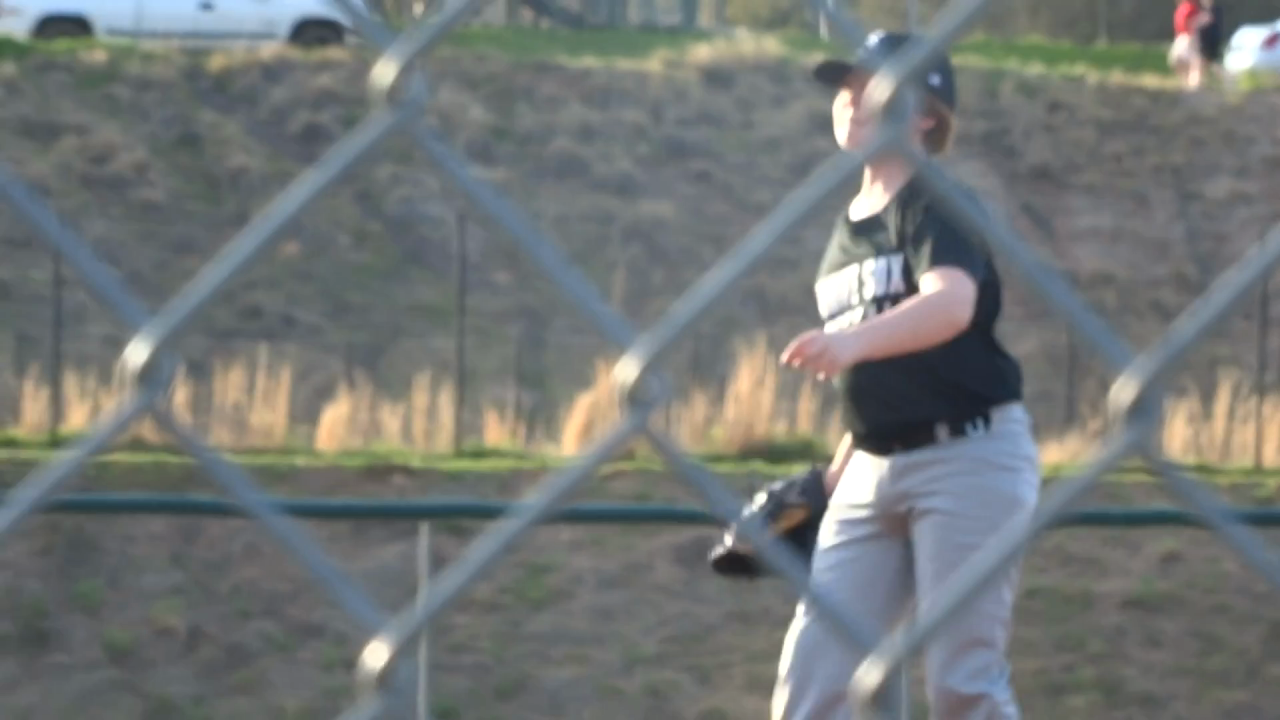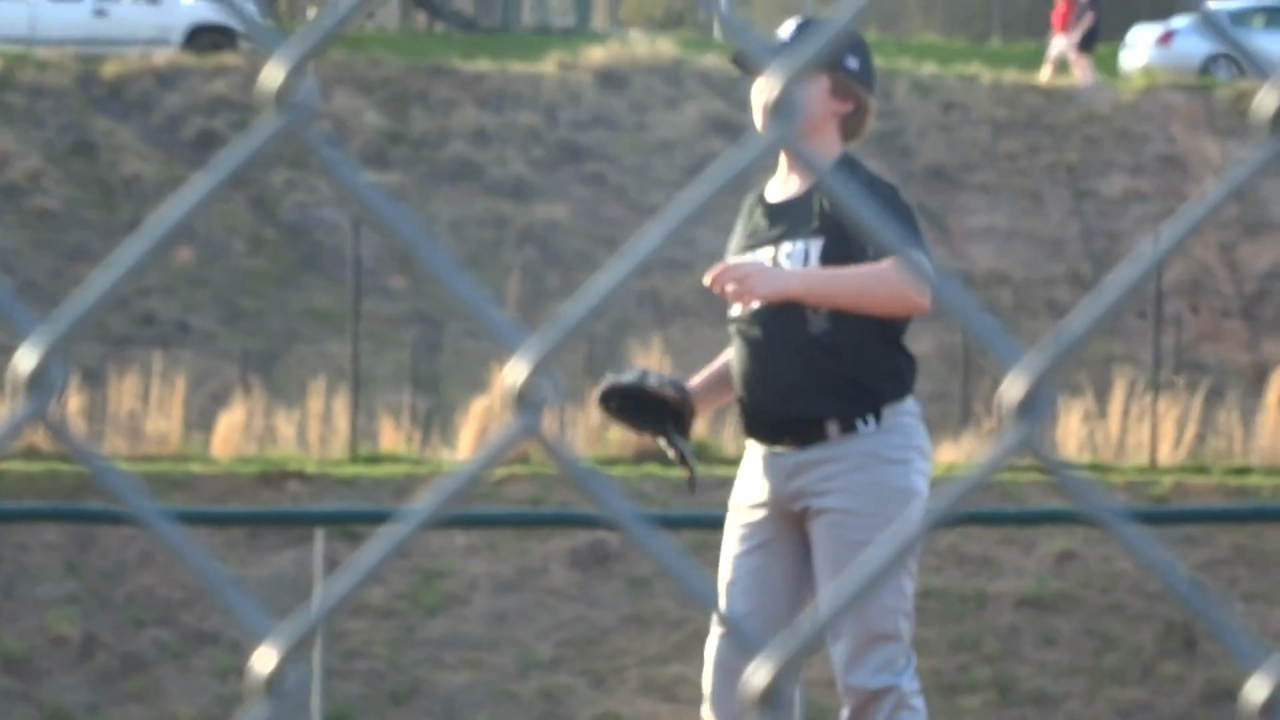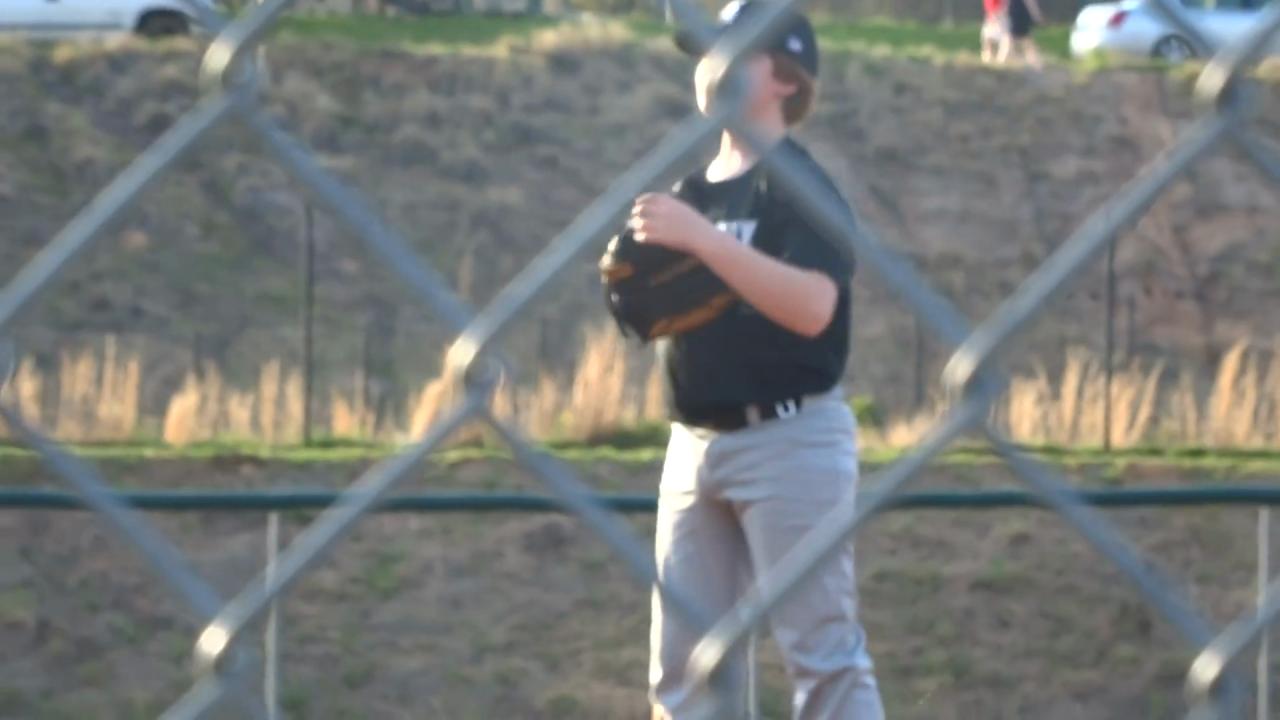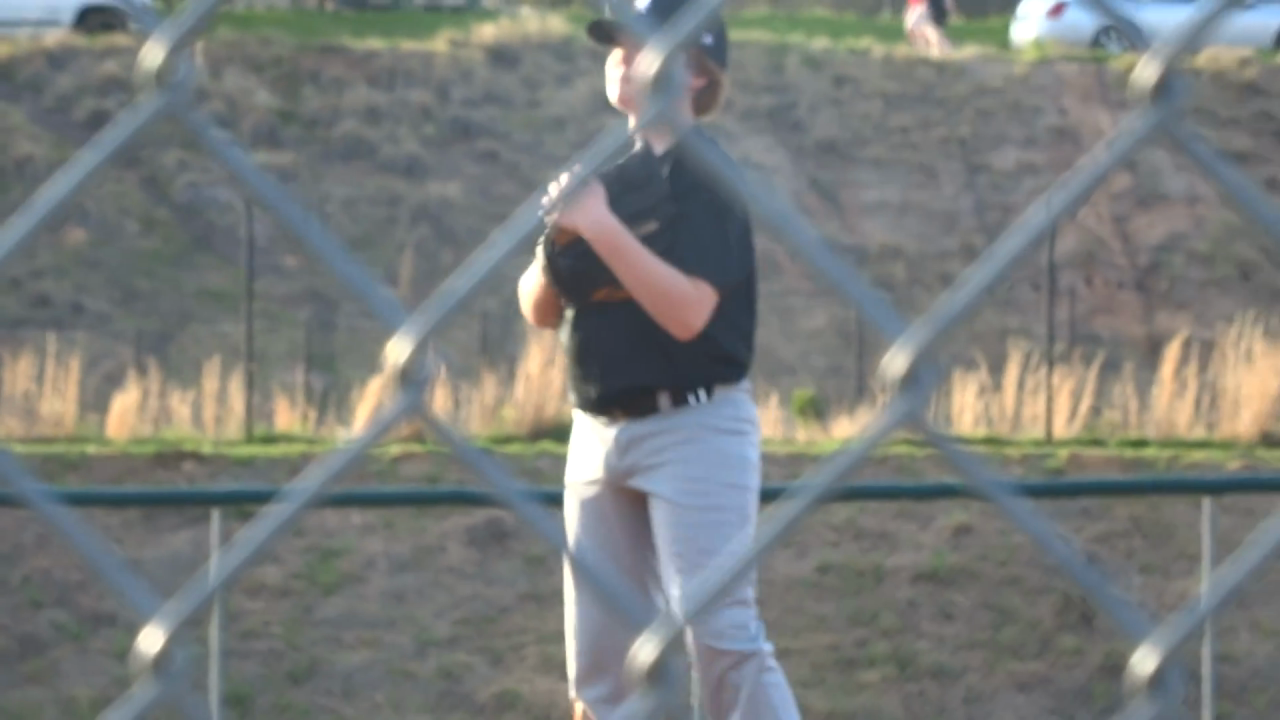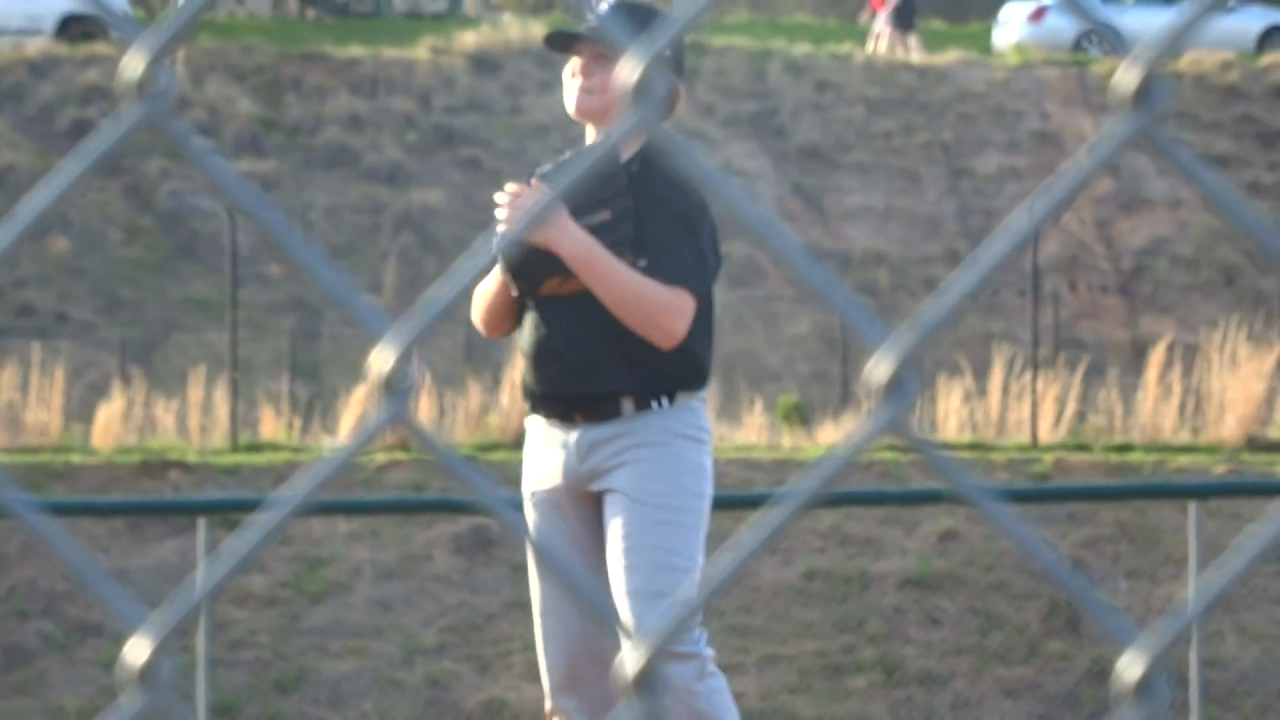
dt=0.2s
person 1, frame 1
left shoulder: (941, 209)
right shoulder: (848, 228)
left elbow: (952, 307)
left wrist: (853, 345)
right wrist: (838, 475)
left hip: (970, 459)
right hip: (874, 469)
right knee: (815, 660)
person 1, frame 2
left shoulder: (863, 198)
right shoulder: (753, 209)
left elbow: (913, 290)
left wrist: (794, 280)
right wrist: (696, 393)
left hip: (863, 453)
right hip: (769, 461)
person 1, frame 3
left shoulder: (799, 185)
right shoulder: (693, 188)
left elbow: (811, 310)
left wrist: (699, 238)
left hip: (791, 438)
right hip: (694, 444)
left knee: (818, 650)
right knee: (684, 656)
person 1, frame 4
left shoulder: (702, 180)
right shoulder: (599, 181)
left elbow: (688, 313)
right elbow: (535, 309)
left wrist: (600, 228)
left hip: (697, 428)
right hip: (597, 435)
left knee: (720, 638)
right knee: (601, 653)
person 1, frame 5
left shoulder: (666, 186)
right shoulder: (549, 191)
left elbow: (668, 321)
right elbow: (490, 320)
left wrist: (564, 240)
right wrist: (518, 249)
left hip: (654, 432)
right hip: (552, 442)
left knee: (660, 638)
right knee: (574, 660)
